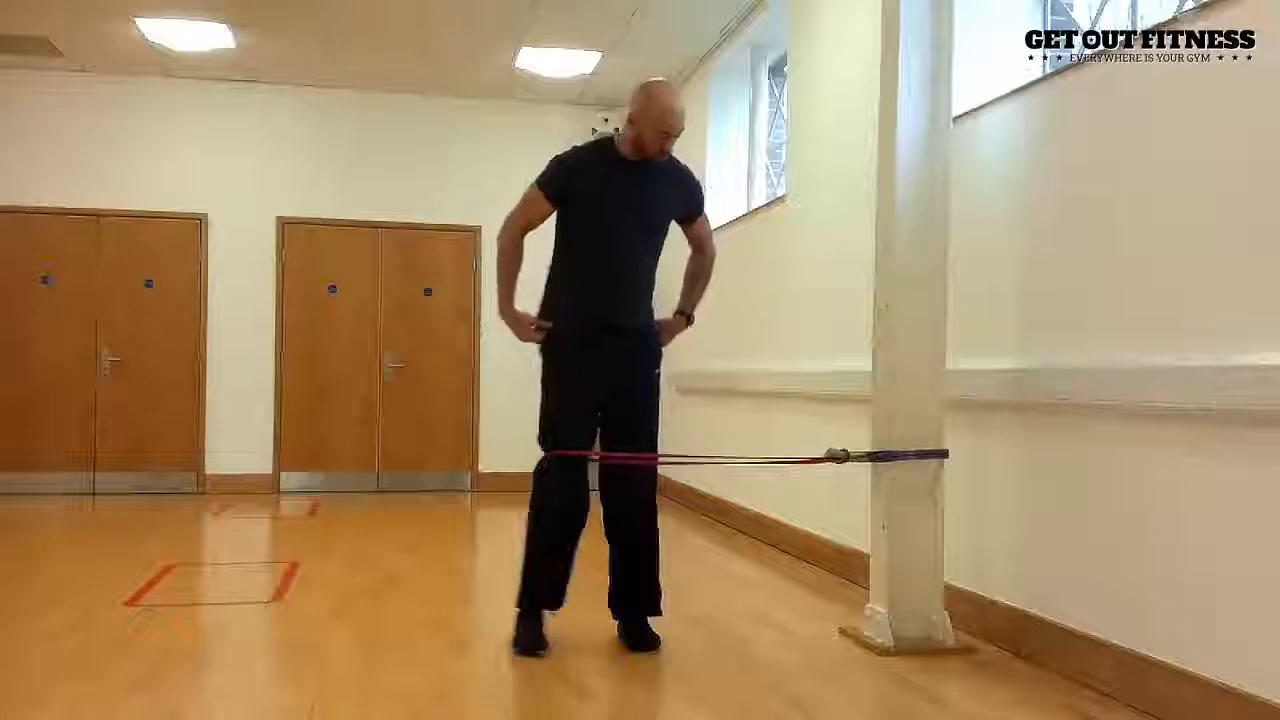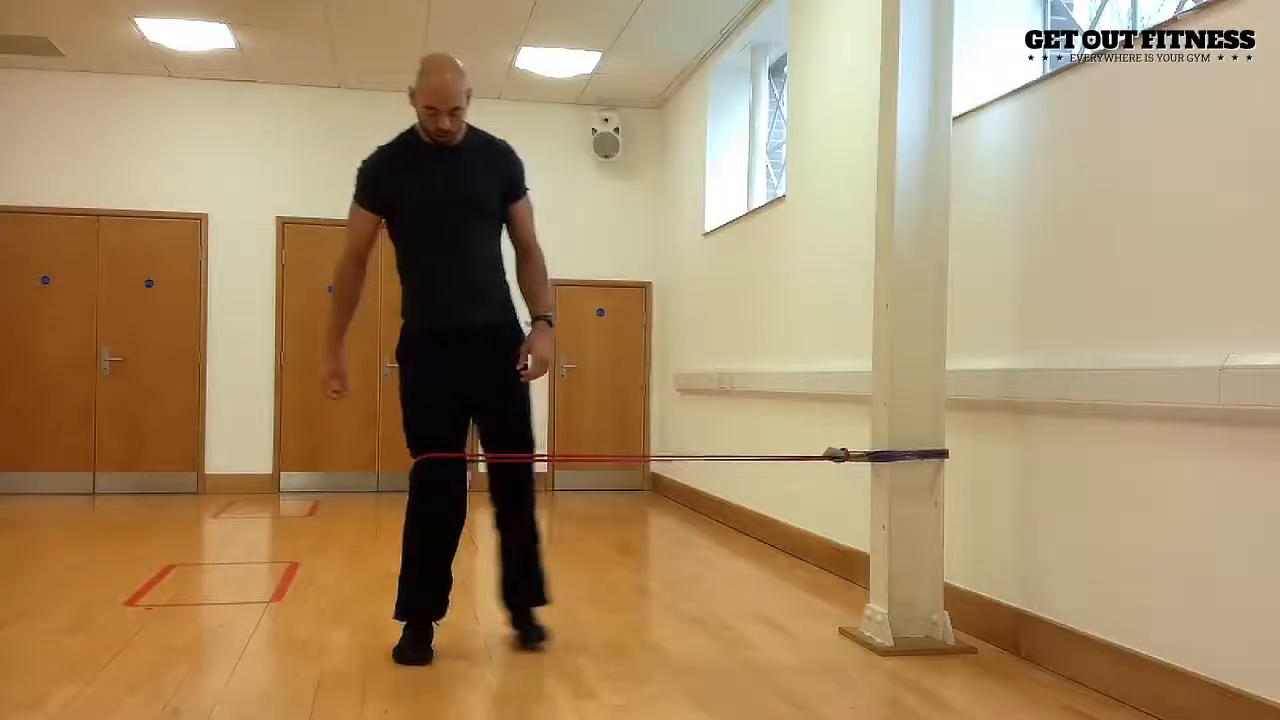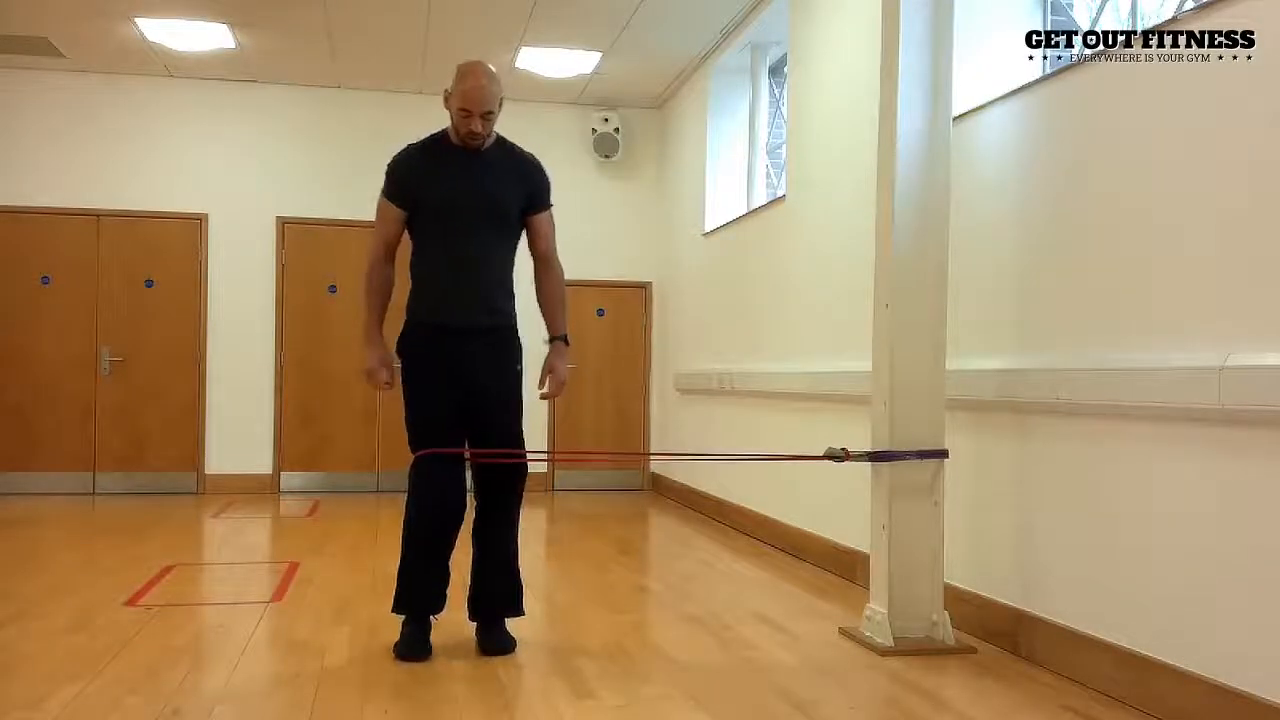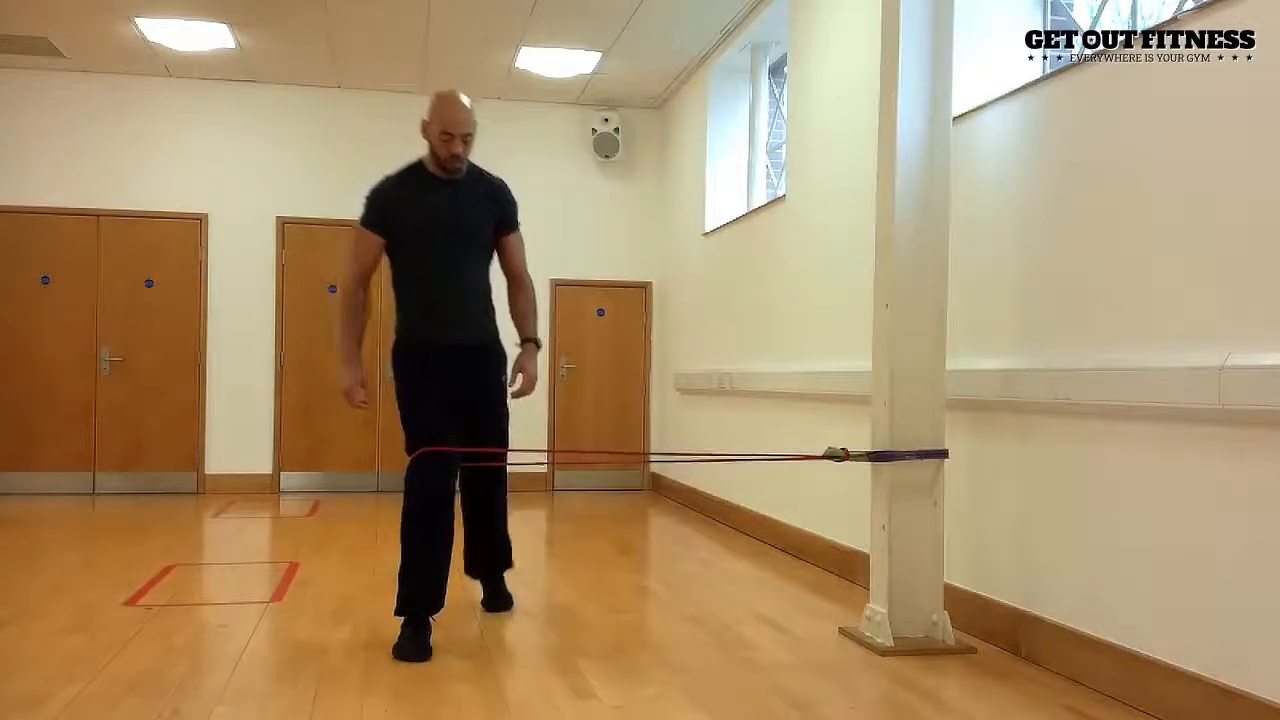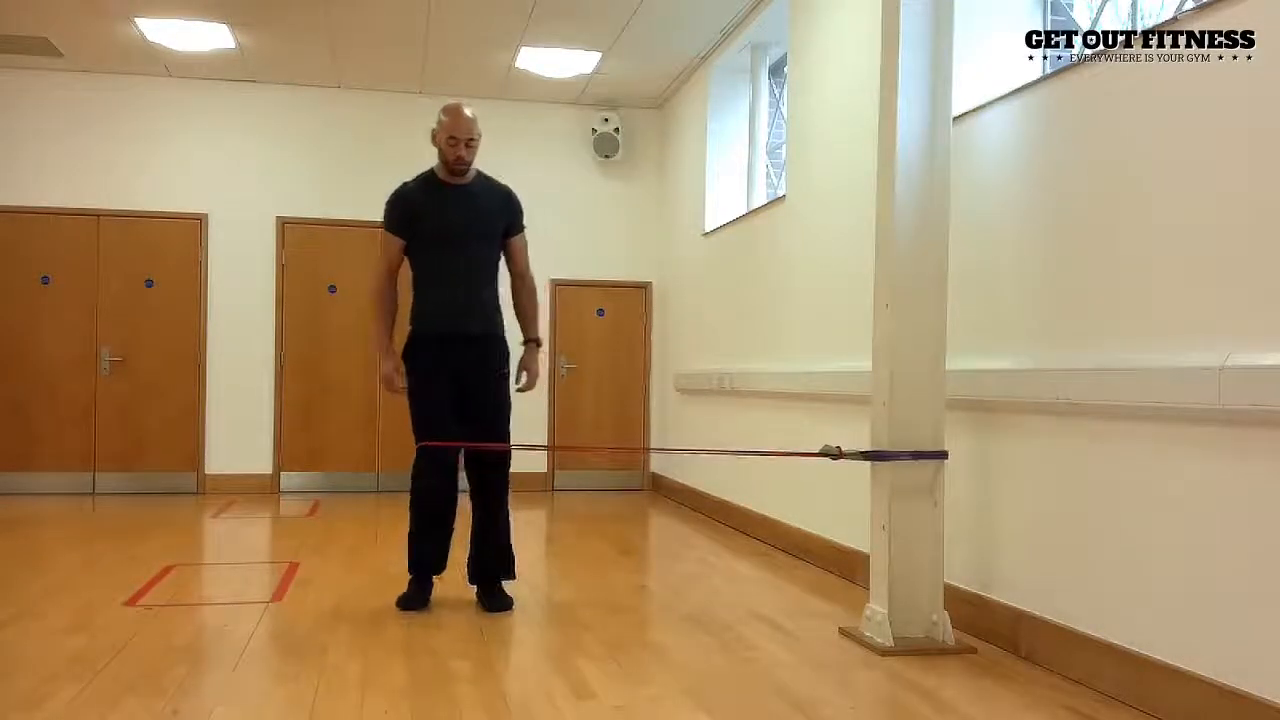
dt=1s
person 1, frame 1
left shoulder: (680, 183)
right shoulder: (575, 168)
left elbow: (703, 252)
right elbow: (512, 230)
left wrist: (682, 316)
right wrist: (509, 307)
left hip: (636, 346)
right hip: (571, 341)
left knee: (633, 481)
right knee: (561, 473)
left ankle: (634, 611)
right ankle: (533, 609)
person 1, frame 2
left shoulder: (500, 159)
right shoulder: (384, 168)
left elbow: (527, 248)
right elbow: (353, 260)
left wrist: (542, 323)
right wrist: (333, 347)
left hip: (497, 338)
right hip: (426, 344)
left knee: (512, 474)
right knee: (435, 482)
left ankle: (523, 602)
right ankle: (419, 618)
person 1, frame 3
left shoulder: (524, 171)
right shoulder: (412, 165)
left elbow: (546, 262)
right elbow: (382, 257)
left wrist: (559, 343)
right wrist: (374, 340)
left hip: (497, 343)
right hip: (428, 343)
left knee: (503, 479)
right knee: (436, 481)
left ankle: (493, 613)
right ankle: (417, 614)
person 1, frame 4
left shoulder: (494, 194)
right shoulder: (391, 195)
left elbow: (517, 276)
right elbow: (359, 280)
left wrist: (529, 345)
right wrist: (351, 359)
left hip: (482, 354)
right hip: (420, 358)
left knee: (487, 472)
right knee: (430, 480)
left ankle: (489, 571)
right ankle: (417, 614)
person 1, frame 5
left shoulder: (502, 200)
right shoulder: (408, 200)
left elbow: (521, 276)
right elbow: (387, 279)
left wrist: (532, 343)
right wrist: (387, 350)
left hip: (488, 349)
right hip: (428, 349)
left knee: (491, 464)
right knee: (435, 463)
left ankle: (491, 577)
right ankle: (422, 575)
